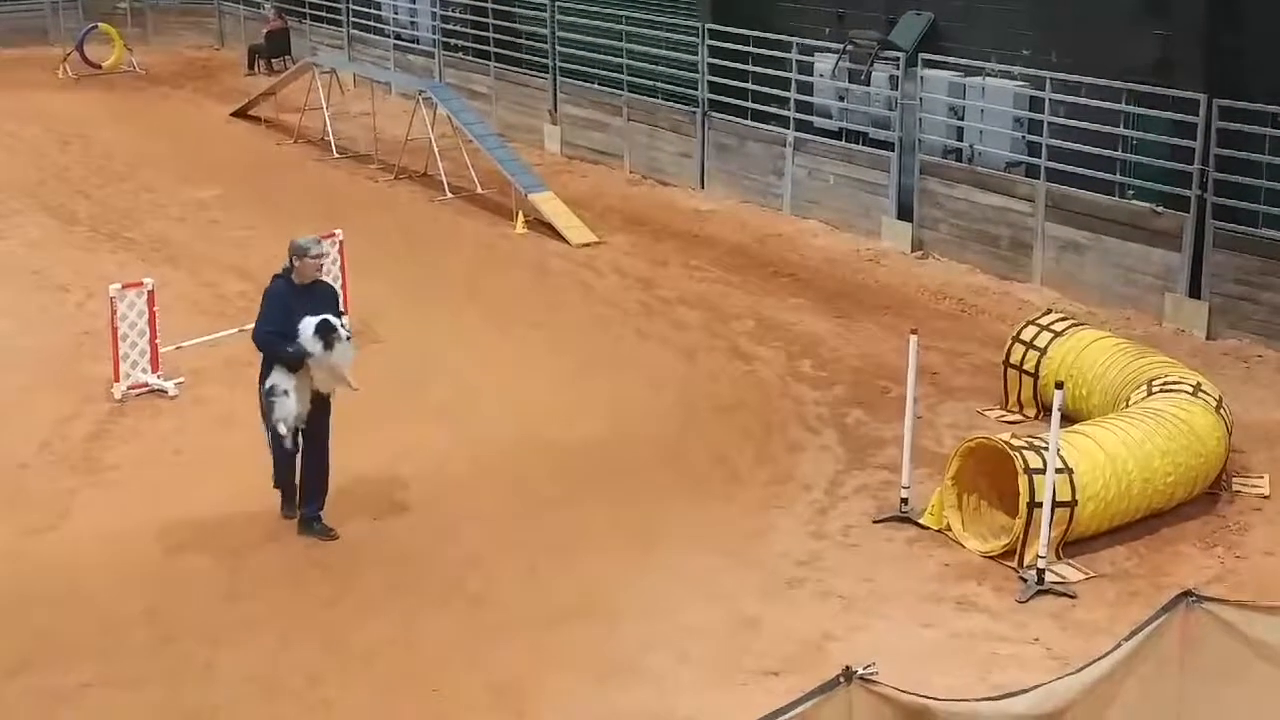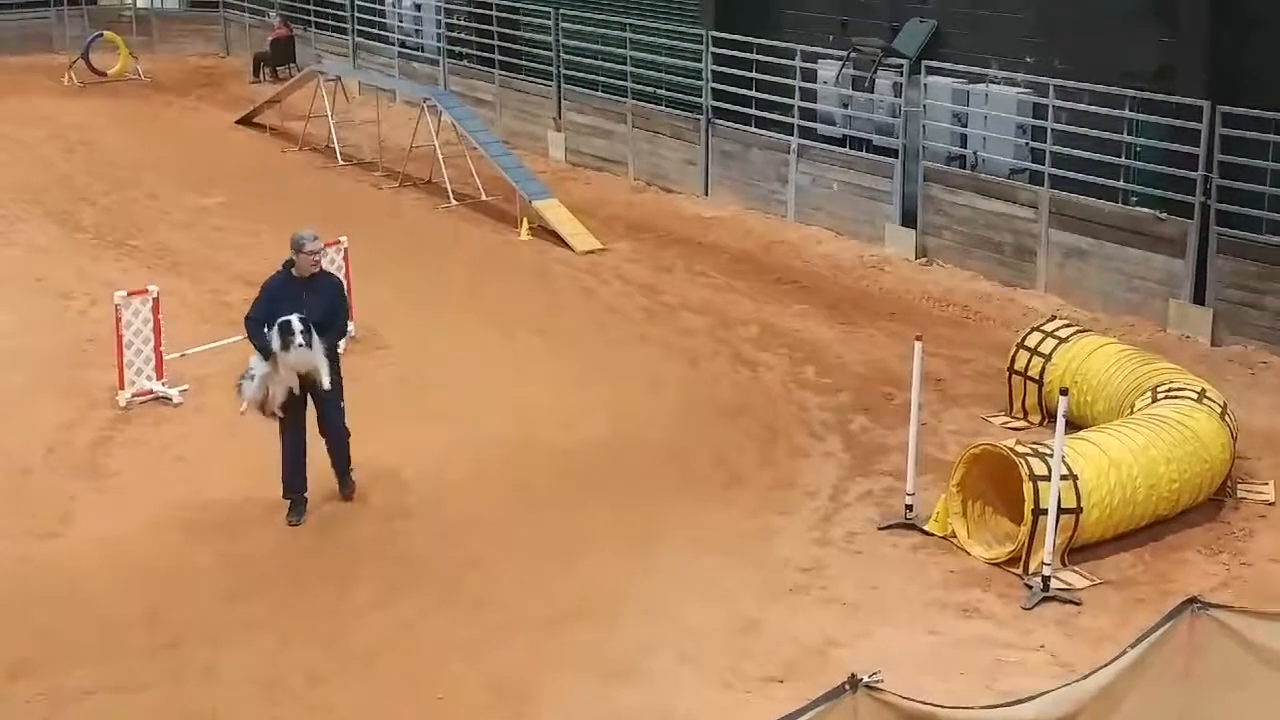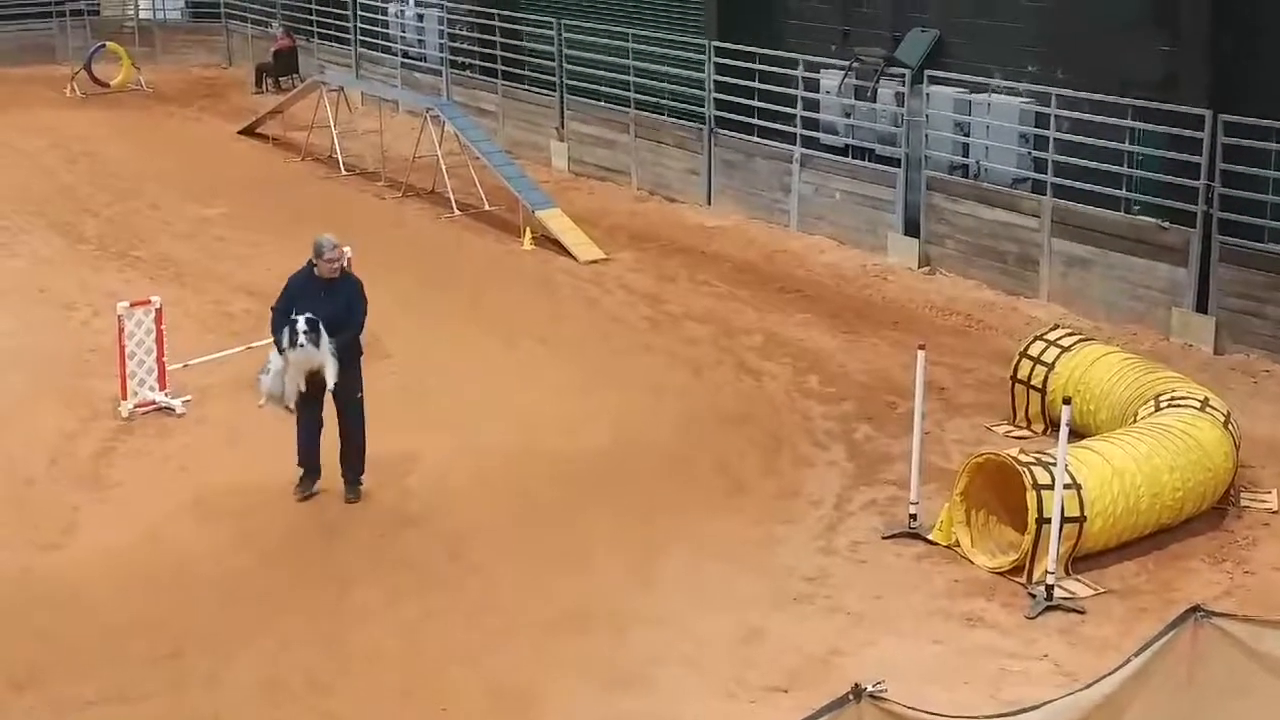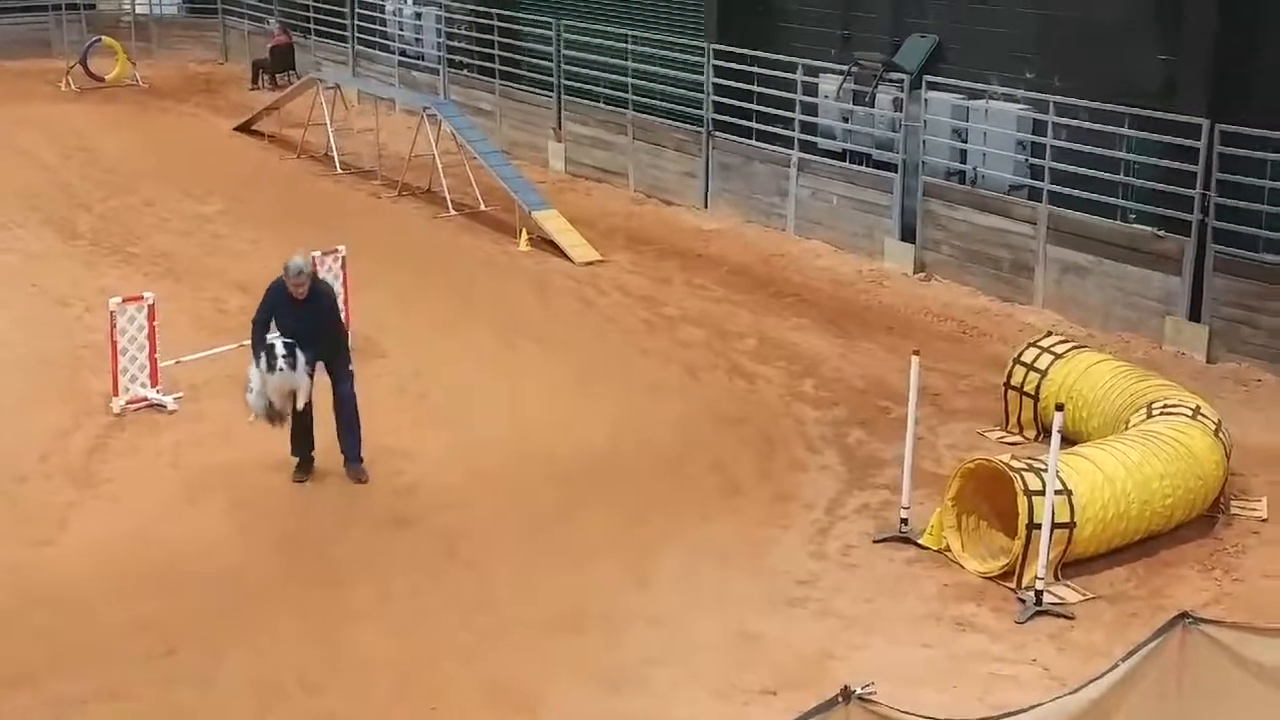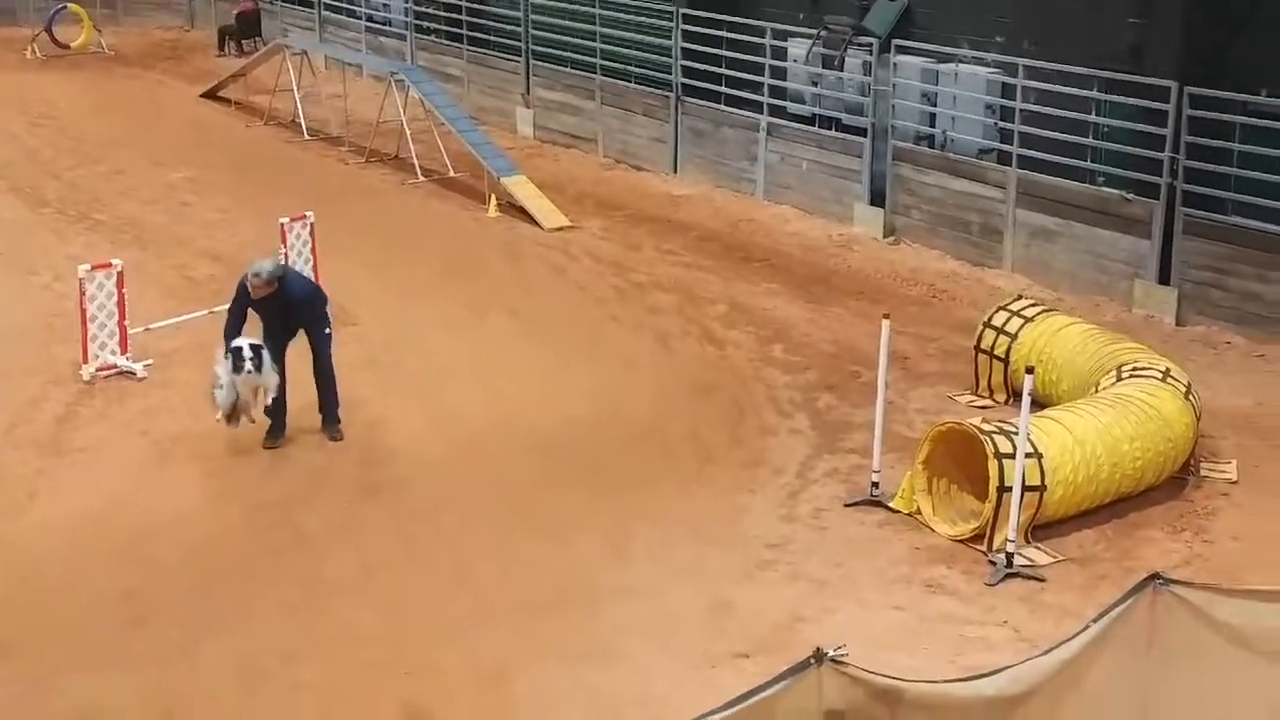
dt=0.5s
person 1, frame 1
left shoulder: (327, 292)
right shoulder: (277, 292)
right elbow: (263, 337)
right wrist: (295, 359)
left knee: (317, 448)
right knee: (283, 445)
left ankle: (311, 516)
right ankle: (289, 495)
person 1, frame 2
left shoulder: (331, 284)
right shoulder: (276, 285)
left elbow: (340, 326)
right elbow: (253, 322)
left wrist: (319, 347)
right wrist: (269, 351)
left hip: (324, 366)
left knee: (334, 426)
right knee: (292, 434)
left ankle: (344, 476)
right ankle: (296, 498)
person 1, frame 3
left shoulder: (352, 285)
right shoulder: (299, 281)
left elbow: (356, 327)
right elbow: (279, 314)
left wrist: (330, 350)
right wrist: (284, 346)
left hip: (344, 360)
left knee: (351, 418)
right knee: (307, 416)
left ankle: (352, 479)
right ankle: (309, 474)
person 1, frame 4
left shoulder: (324, 294)
right shoulder: (275, 291)
left elbow: (329, 334)
right elbow: (259, 326)
left wrist: (306, 363)
left hip: (331, 347)
right hip: (296, 348)
left knee: (344, 396)
left ankle: (353, 459)
right ankle: (304, 459)
person 1, frame 5
left shoulder: (296, 292)
right shoulder: (247, 285)
left elbow: (290, 330)
right elbow: (235, 319)
left hip: (312, 311)
right hip: (276, 316)
left knee: (323, 360)
right knee: (273, 363)
left ankle: (330, 420)
right ankle: (277, 425)
